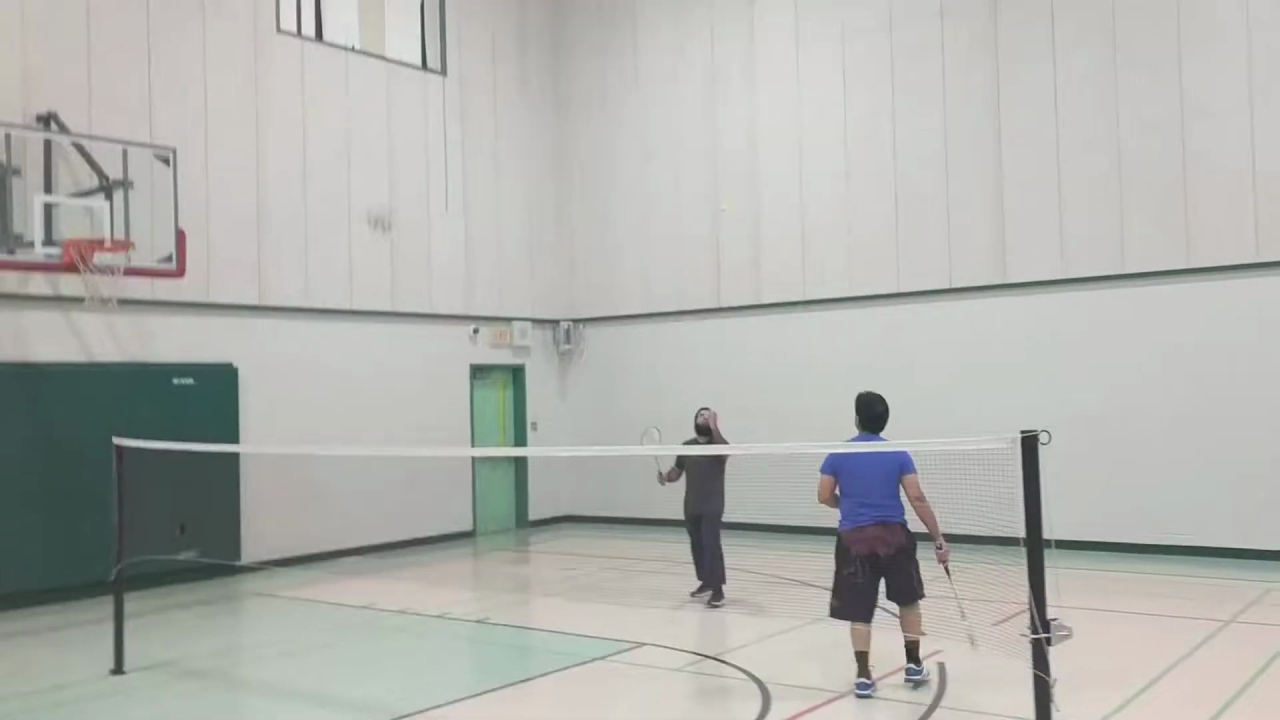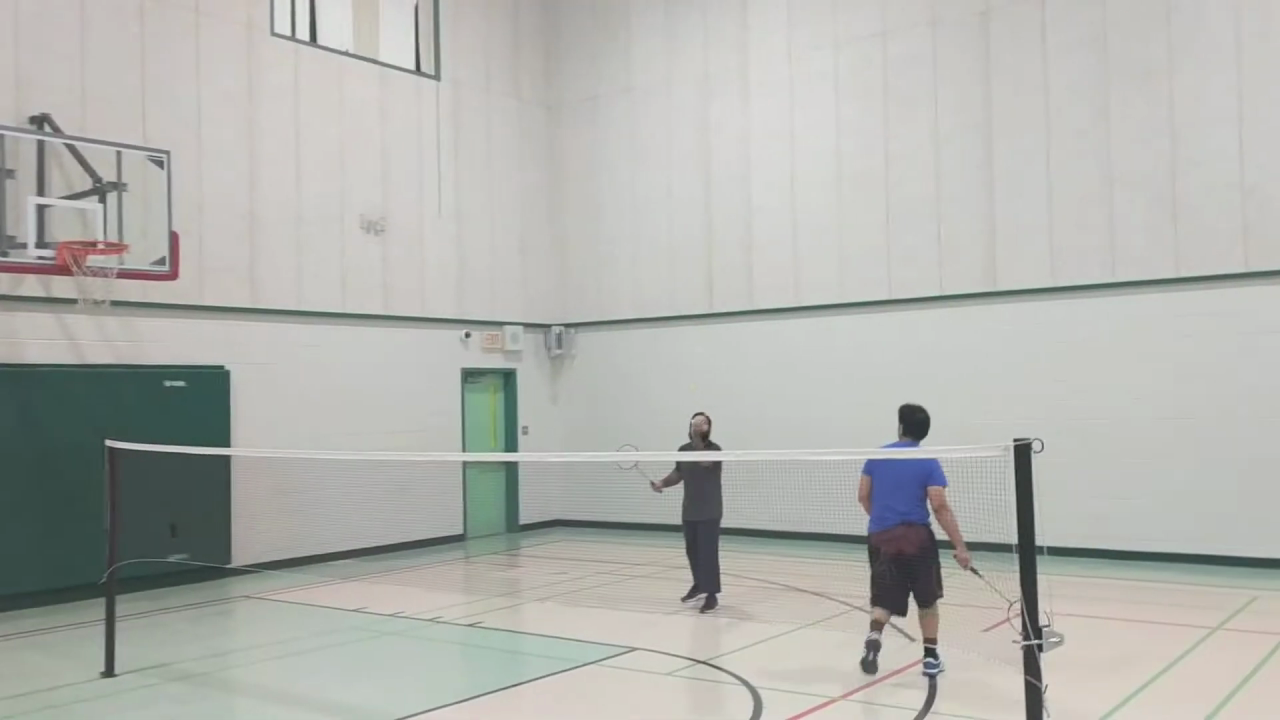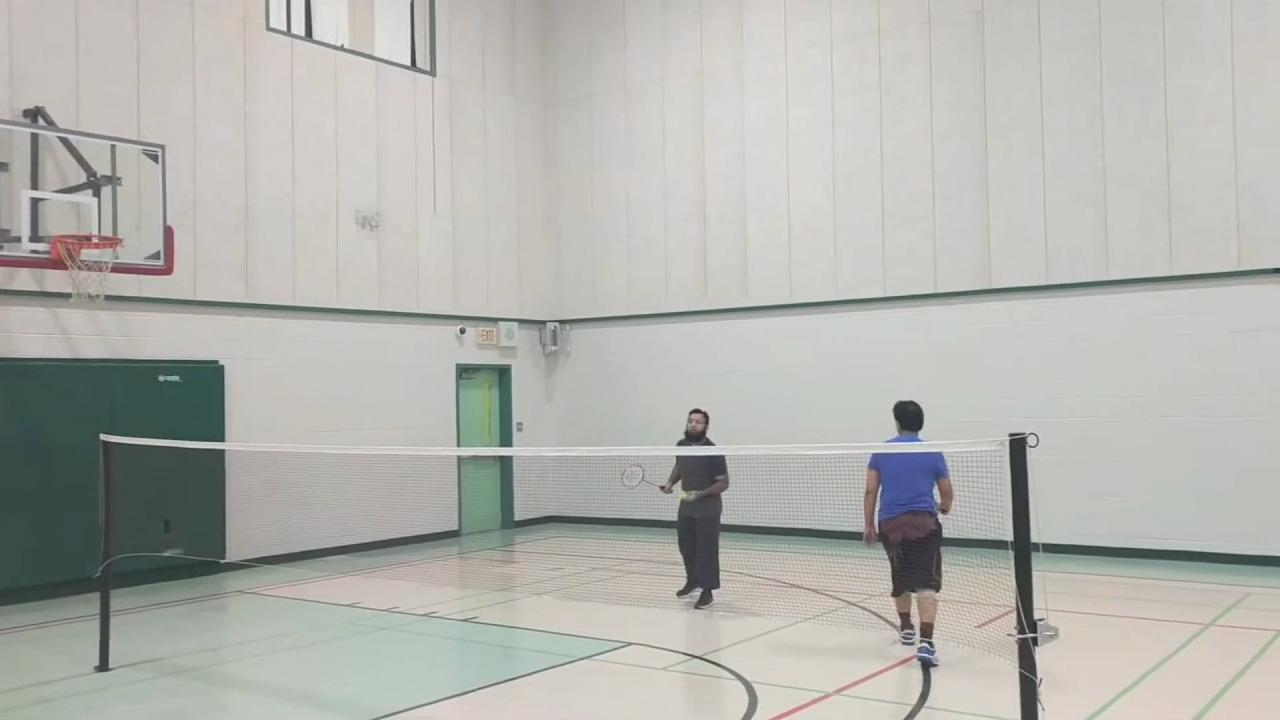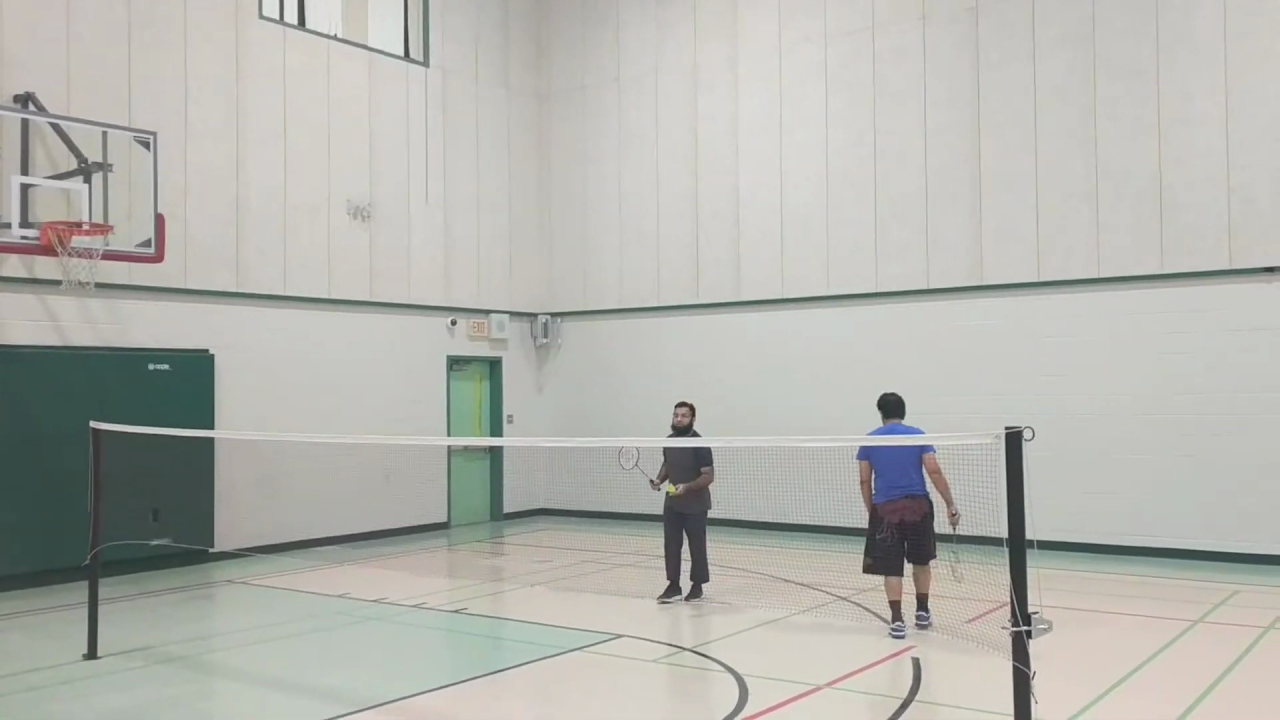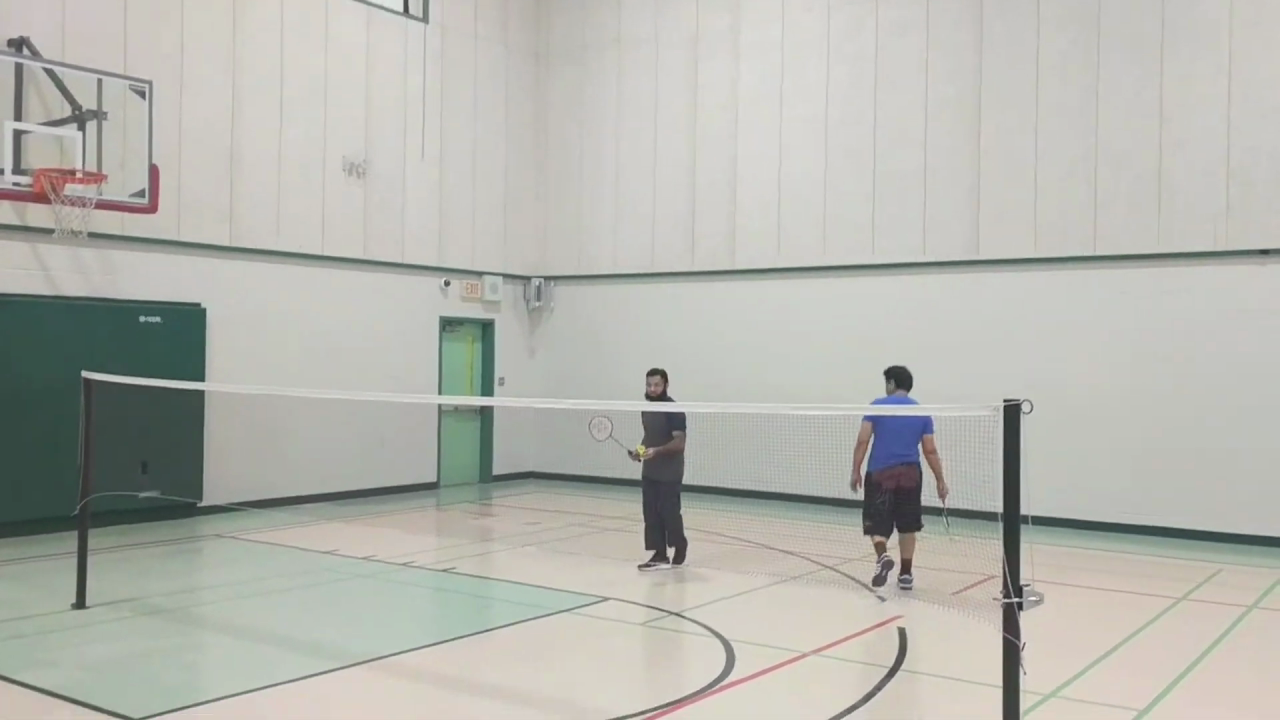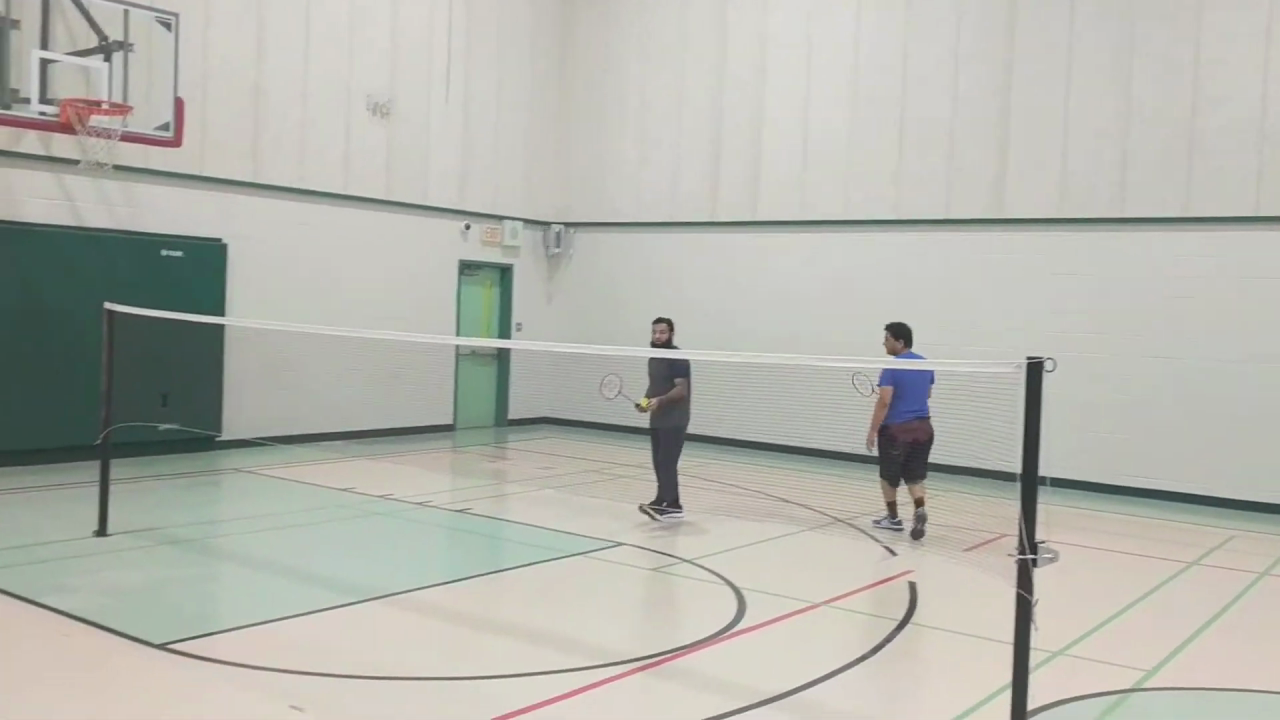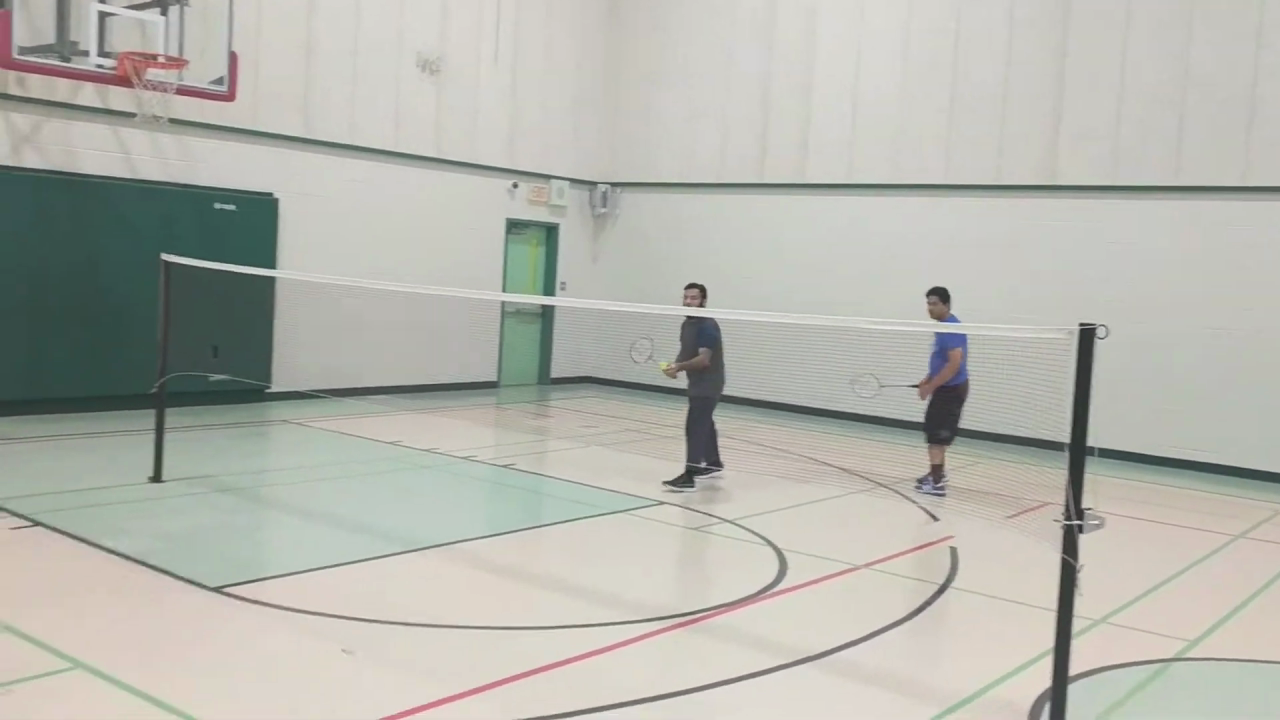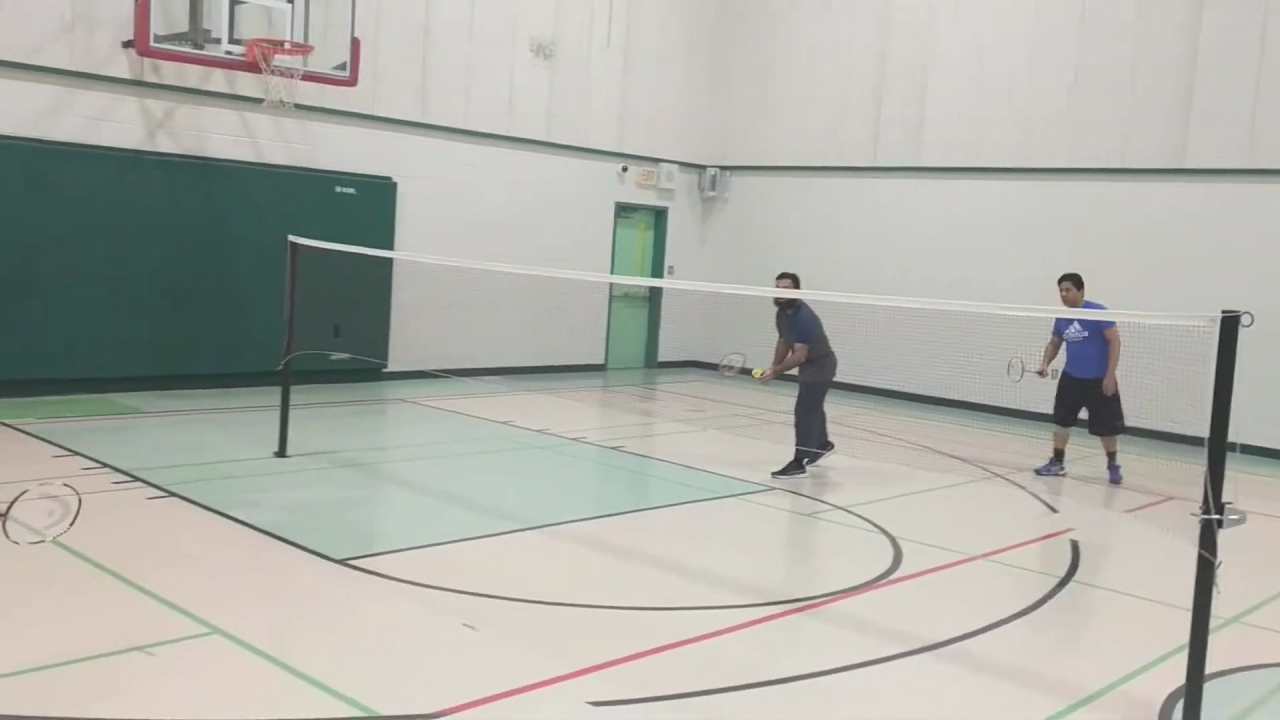
dt=0.4s
person 1, frame 1
left shoulder: (839, 454)
right shoulder: (897, 455)
left elbow: (824, 496)
right elbow: (917, 498)
right wrist: (939, 538)
left hip: (854, 538)
right hip: (893, 535)
left knee: (857, 611)
right knee: (909, 600)
left ankle: (863, 676)
right ankle: (914, 664)
person 1, frame 2
left shoulder: (877, 456)
right shoulder: (929, 463)
left elbow: (863, 497)
right elbow: (939, 508)
right wrist: (959, 547)
left hip: (881, 537)
right hip: (916, 536)
left knee: (884, 601)
right knee: (927, 598)
left ankle: (874, 636)
right ankle: (930, 657)
person 1, frame 3
left shoulder: (881, 451)
right shoulder: (933, 453)
left elbow: (870, 491)
right elbow: (947, 493)
left wrist: (868, 525)
right wrist: (945, 506)
left hip: (891, 524)
right hip: (923, 522)
left knee: (900, 580)
right knee: (927, 584)
left ankle: (906, 629)
right ankle: (926, 644)
person 1, frame 4
left shoulder: (870, 441)
right shoulder: (919, 436)
left elbow: (864, 480)
right elbow: (934, 472)
left wrist: (871, 508)
right wrist: (951, 506)
left hip: (885, 508)
right hip: (917, 505)
left knee: (890, 568)
right knee: (921, 559)
left ankle: (897, 621)
right ankle: (922, 612)
person 1, frame 5
left shoulder: (878, 405)
right shoulder: (922, 412)
left elbow: (862, 440)
right elbow: (930, 450)
left wrist: (856, 471)
right wrist: (941, 481)
left hip: (880, 474)
right hip: (910, 473)
left knee: (877, 527)
right knee: (908, 527)
left ankle: (882, 557)
right ankle: (906, 574)
person 1, frame 6
left shoulder: (892, 367)
left elbow: (884, 402)
left wrist: (872, 431)
left hip: (896, 428)
right hip: (923, 427)
left knee: (889, 474)
right knee: (915, 477)
left ankle: (893, 518)
right ankle: (919, 512)
person 1, frame 7
left shoulder: (952, 329)
right shoulder: (942, 327)
left elbow: (955, 363)
left wrist: (931, 385)
right wrist: (926, 379)
left hip: (951, 389)
right hip: (944, 388)
left knee: (936, 435)
right knee: (936, 433)
left ankle: (937, 482)
right ankle: (937, 474)
person 1, frame 8
left shoulder: (1099, 313)
right shoulder: (1062, 318)
left elbow: (1115, 343)
right elbow: (1054, 343)
left wrist: (1110, 375)
right wrist: (1045, 364)
left hip: (1099, 380)
right hip: (1071, 378)
left knee: (1106, 426)
right knee: (1061, 420)
left ankle: (1113, 465)
right ankle: (1056, 463)
person 2, frame 1
left shoulder: (719, 444)
right shoulder: (686, 446)
left elbow: (724, 451)
right elbow: (677, 471)
left wrist: (715, 429)
right wrist: (666, 476)
left hip: (712, 506)
right hip: (691, 506)
left knee: (711, 545)
right knee: (697, 546)
left ankle: (717, 589)
right ankle: (706, 582)
person 2, frame 2
left shoulder: (714, 450)
right shoulder: (684, 450)
left elbow: (703, 462)
right elbow: (678, 473)
left wrist: (698, 440)
right wrist: (663, 483)
left hip: (709, 512)
right hip: (689, 511)
left knee: (708, 552)
right knee: (692, 550)
left ankle: (711, 595)
right ankle: (699, 584)
person 2, frame 3
left shoulder: (712, 453)
right shoulder: (681, 445)
left elbow: (723, 483)
left wrist: (701, 494)
right wrist: (671, 482)
left hip: (707, 509)
right hip: (686, 507)
left knee: (707, 549)
right knee: (686, 545)
left ankle: (707, 591)
right ankle: (694, 579)
person 2, frame 4
left shoulder: (700, 445)
right shoulder: (669, 441)
left elbow: (708, 477)
left wrist: (687, 486)
right wrist: (659, 479)
left hip: (695, 505)
right hip: (672, 503)
left knee: (696, 545)
right knee: (671, 543)
left ankle: (697, 585)
right ankle: (674, 586)
person 2, frame 5
left shoulder: (674, 410)
right shoulder: (647, 409)
left elbow: (679, 442)
left wrist: (657, 451)
right wrist: (640, 450)
left hip: (669, 471)
right hip: (649, 470)
left knee: (668, 510)
right knee: (650, 513)
left ankle: (679, 546)
right ankle: (660, 555)
person 2, frame 6
left shoulder: (678, 358)
right shoulder: (653, 360)
left elbow: (682, 389)
left wrist: (660, 400)
right wrist: (646, 401)
left hip: (675, 419)
right hip: (657, 418)
left knee: (667, 461)
right knee: (660, 462)
left ankle: (661, 504)
right ankle: (673, 504)
person 2, frame 7
left shoulder: (707, 326)
right shoulder: (687, 324)
left elbow: (704, 359)
left wrist: (679, 366)
right wrist: (676, 366)
left hip: (708, 382)
right hip: (696, 382)
left knee: (694, 426)
right knee: (704, 423)
left ankle: (689, 477)
right ankle: (714, 463)
person 2, frame 8
left shoulder: (803, 317)
right shoulder: (782, 313)
left elbow: (800, 355)
right elbow: (784, 341)
left wrist: (776, 371)
right wrist: (774, 366)
left hip: (820, 366)
right hip: (810, 366)
left knee: (804, 411)
right knee: (813, 408)
left ankle: (799, 464)
right ankle: (822, 444)
